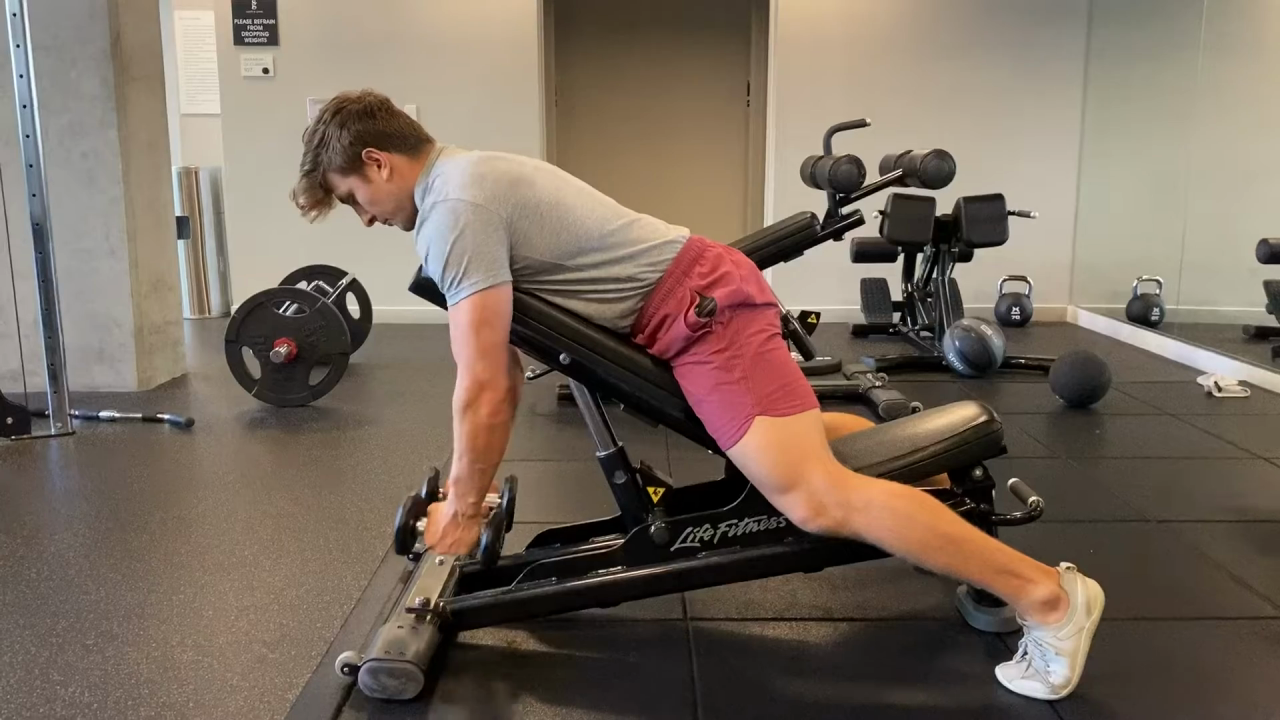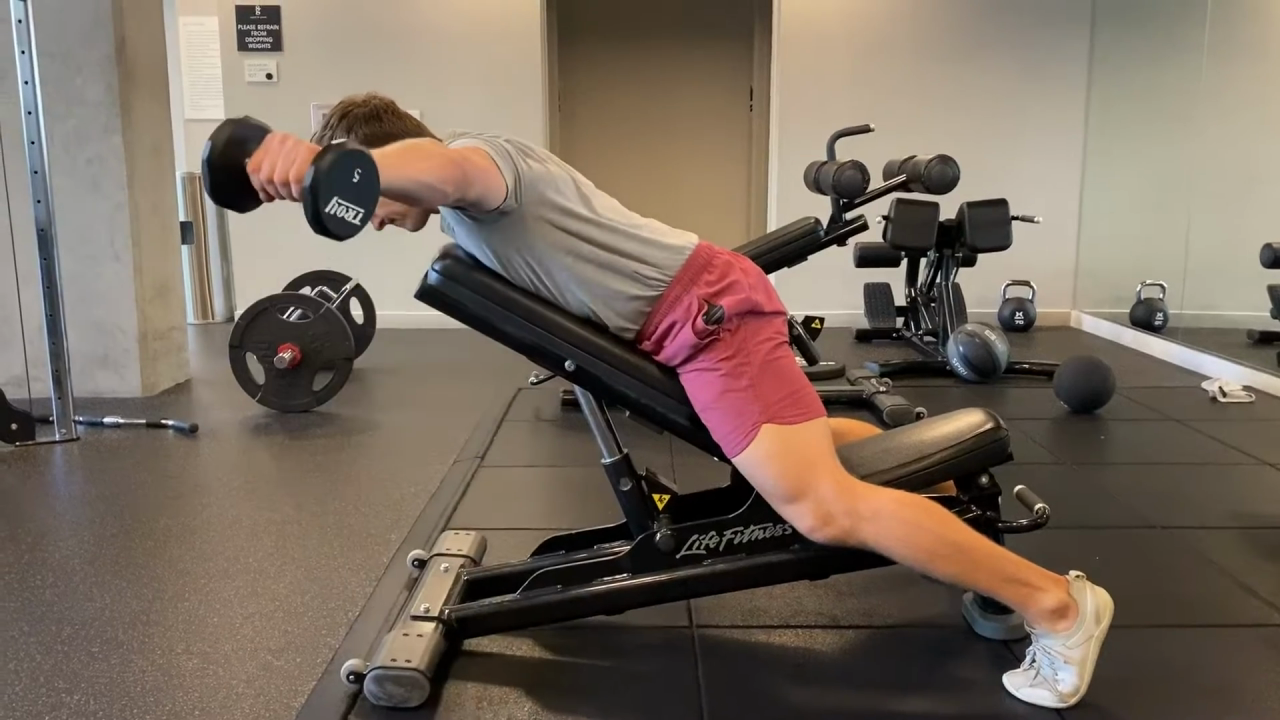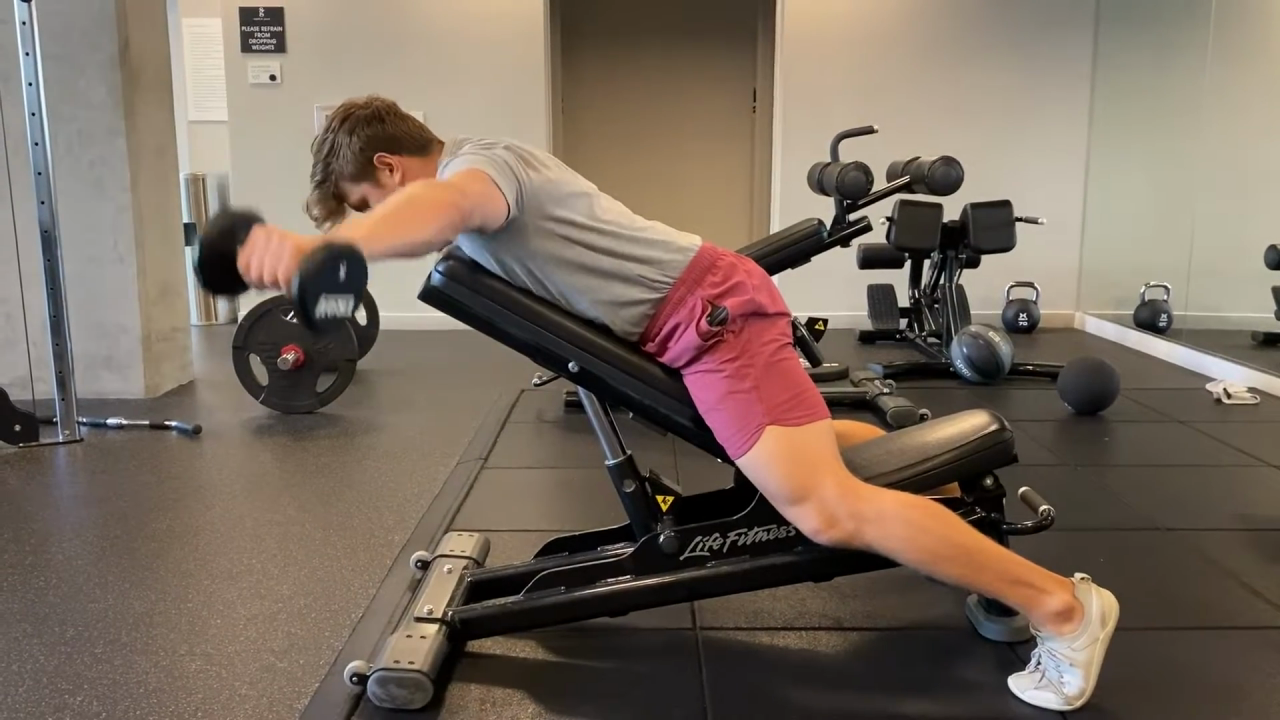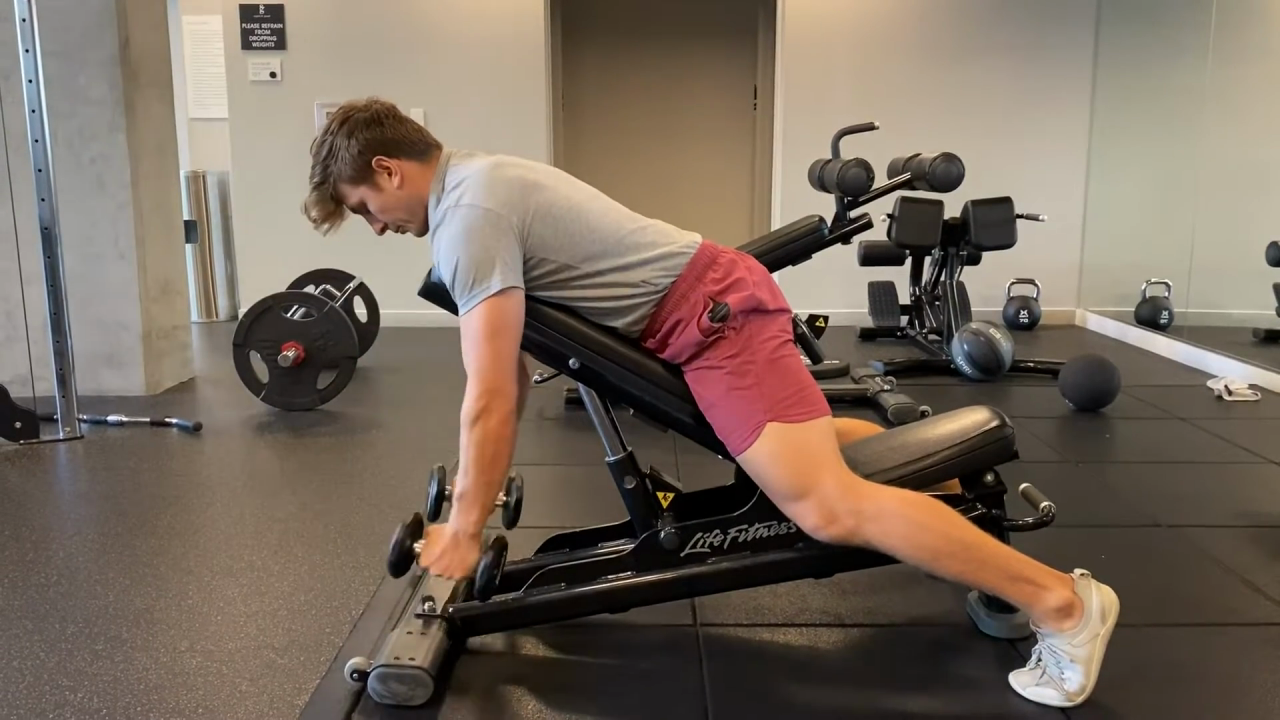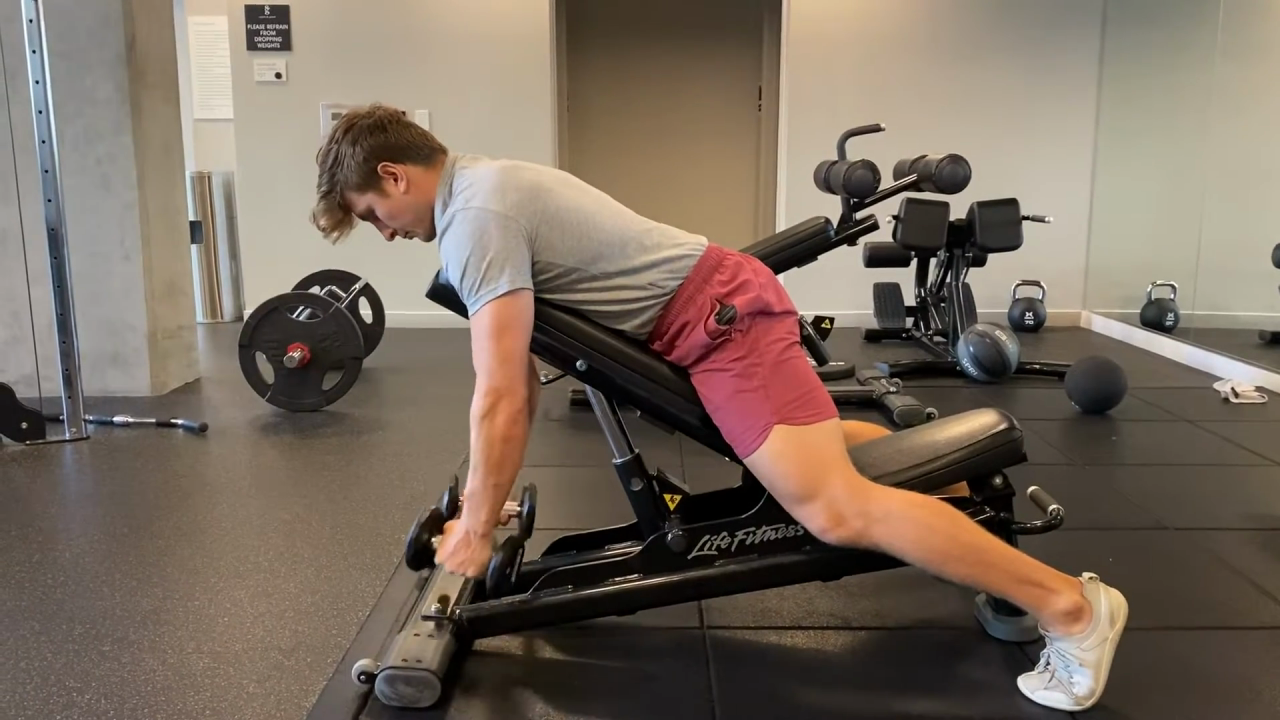
dt=1s
person 1, frame 1
left shoulder: (454, 211)
right shoulder: (471, 175)
left elbow: (482, 386)
right elbow: (503, 354)
left wrist: (461, 508)
right wrist: (480, 470)
left hip: (701, 307)
right hip: (699, 293)
left knee: (816, 500)
right knee: (796, 435)
left ankle: (1048, 595)
person 1, frame 2
left shoulder: (474, 155)
right shoulder: (471, 173)
left elbow: (433, 162)
left wrist: (326, 167)
left hip: (705, 311)
right hip: (695, 306)
left knee: (822, 508)
right knee: (802, 438)
left ankle: (1057, 603)
person 1, frame 3
left shoulder: (472, 167)
right shoulder: (479, 172)
left elbow: (434, 209)
left wrist: (316, 245)
left hip: (709, 312)
right hip: (700, 308)
left knee: (826, 511)
right knee: (805, 442)
left ankle: (1061, 605)
person 1, frame 4
left shoulder: (467, 219)
right shoulder: (478, 179)
left elbow: (491, 398)
right elbow: (511, 365)
left wrist: (466, 529)
right wrist: (482, 474)
left hip: (712, 313)
right hip: (711, 297)
left knee: (827, 507)
right knee: (807, 440)
left ankle: (1062, 601)
person 1, frame 5
left shoulder: (476, 221)
right shoulder: (486, 185)
left elbow: (498, 394)
right elbow: (521, 362)
left wrist: (474, 529)
right wrist: (499, 480)
left hip: (718, 315)
right hip: (716, 300)
left knee: (835, 509)
right knee: (813, 441)
left ankle: (1071, 605)
